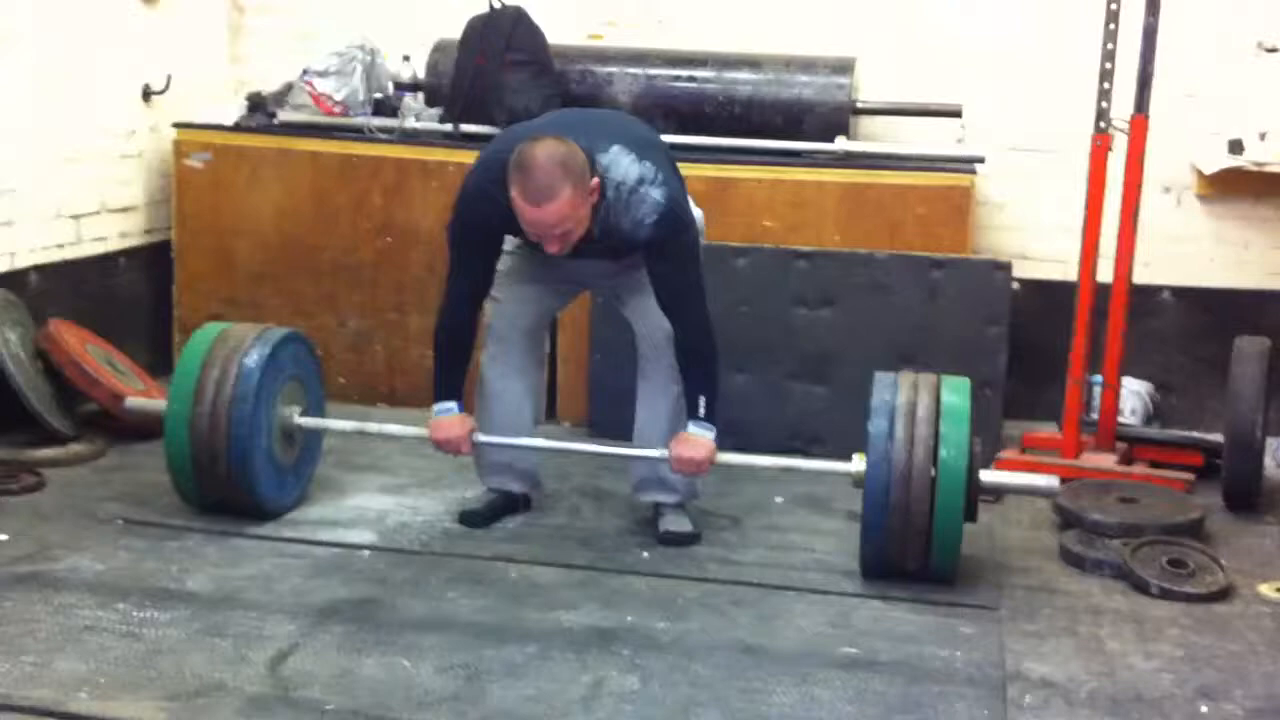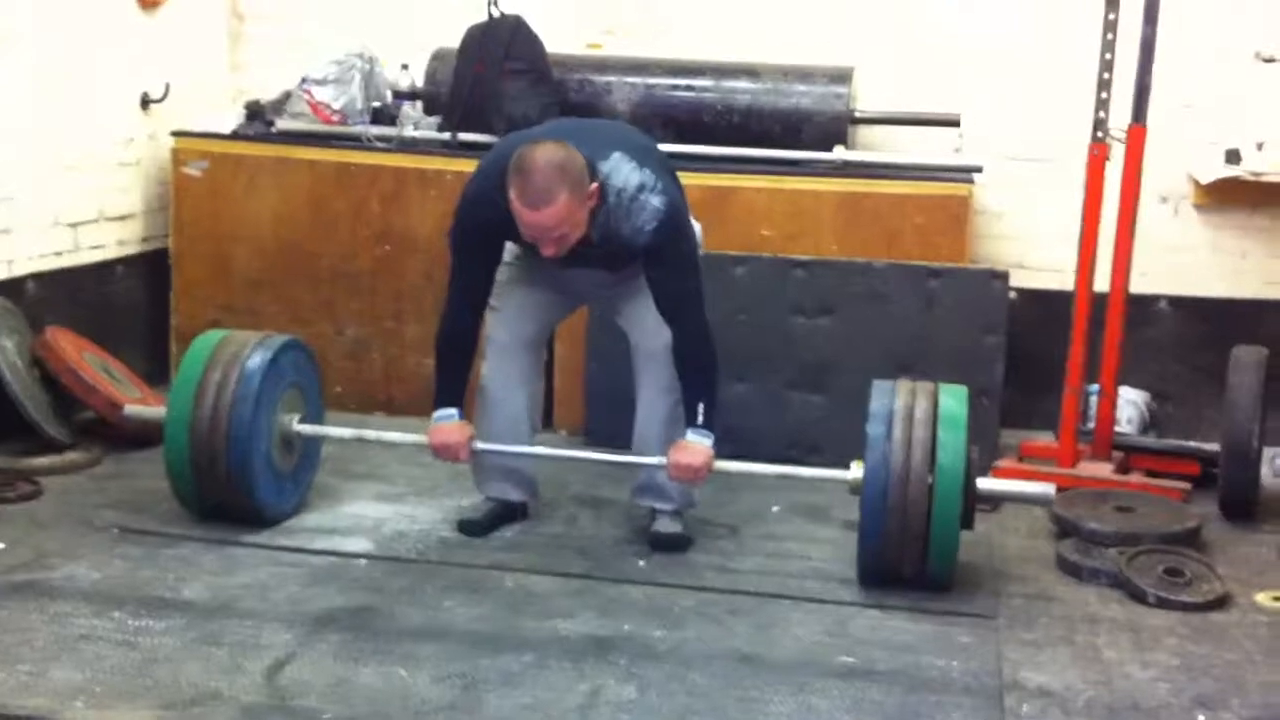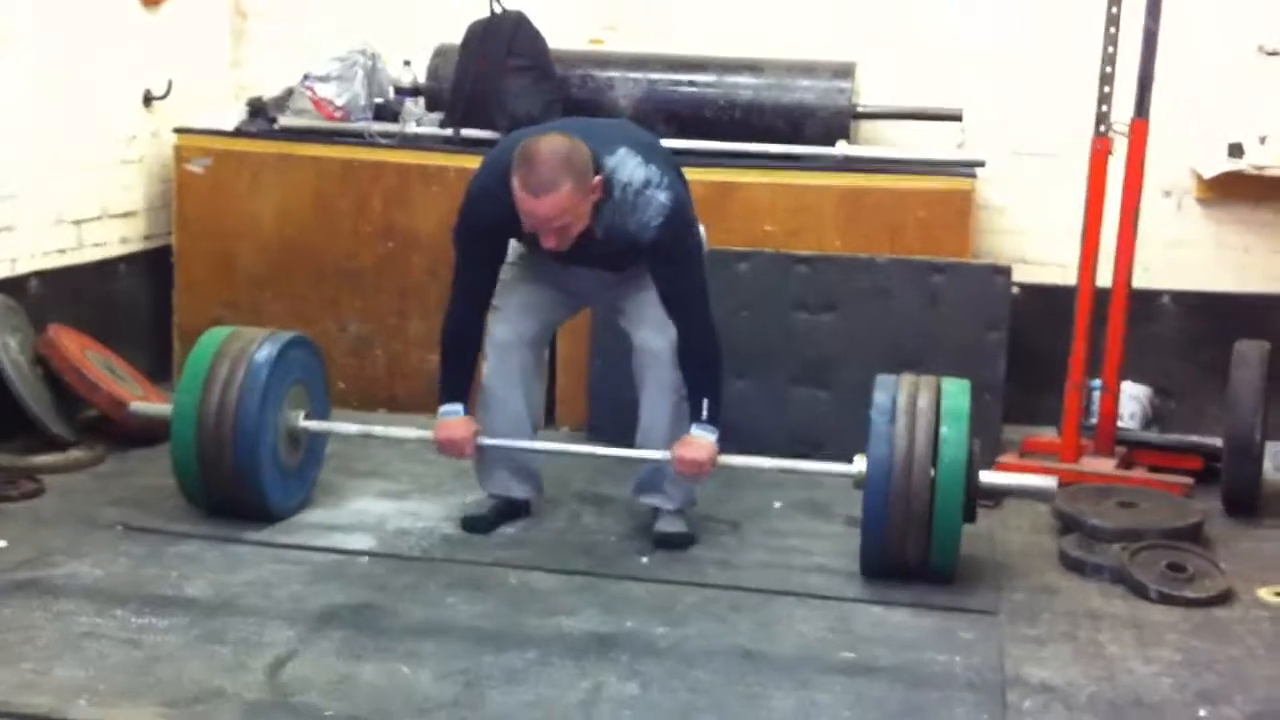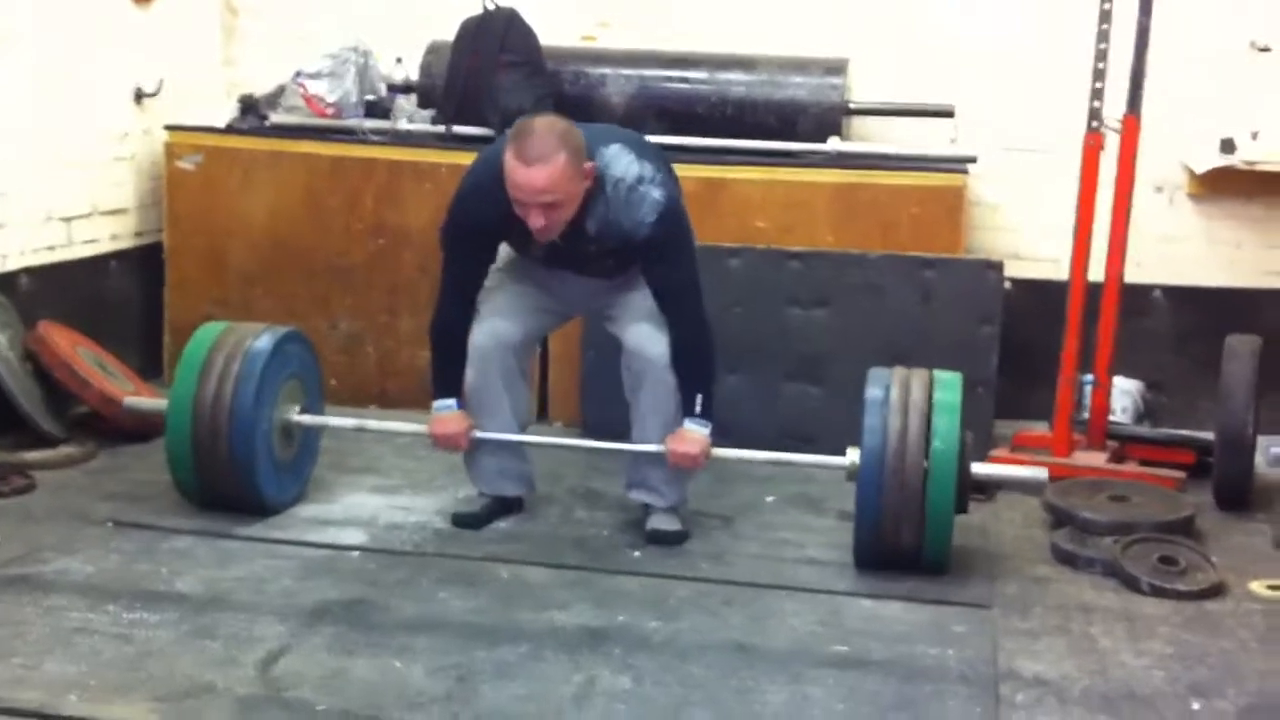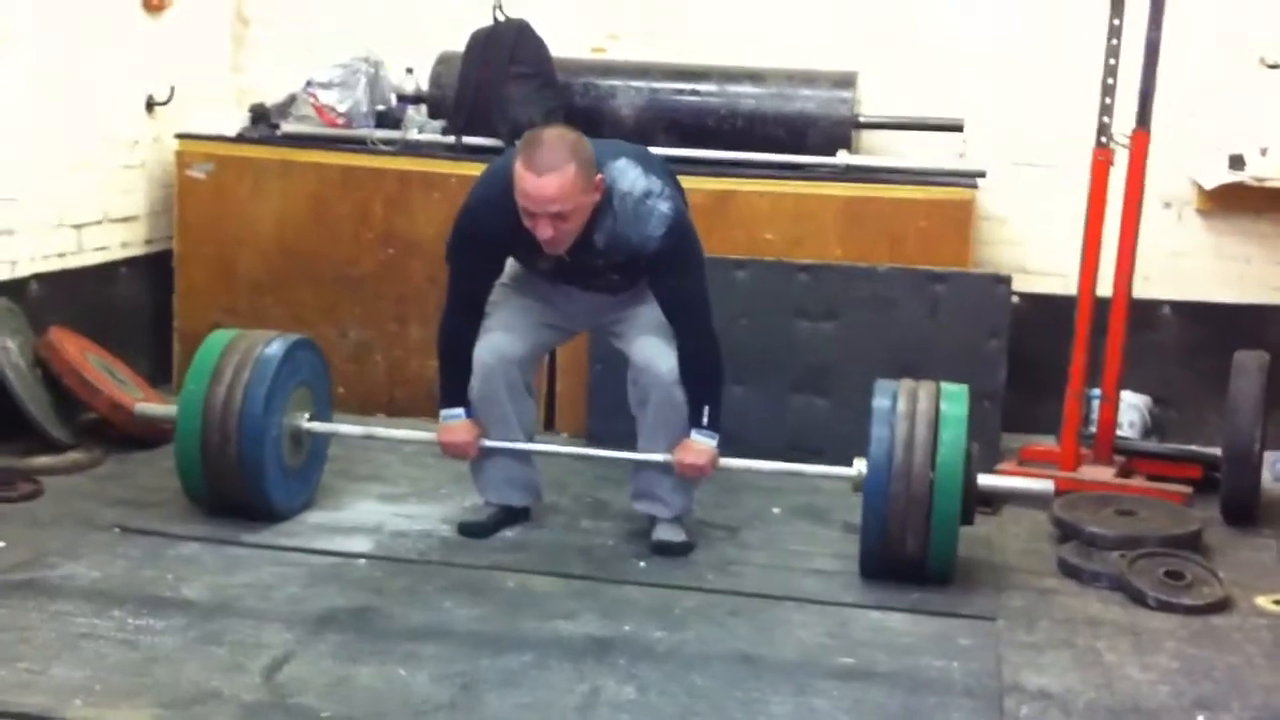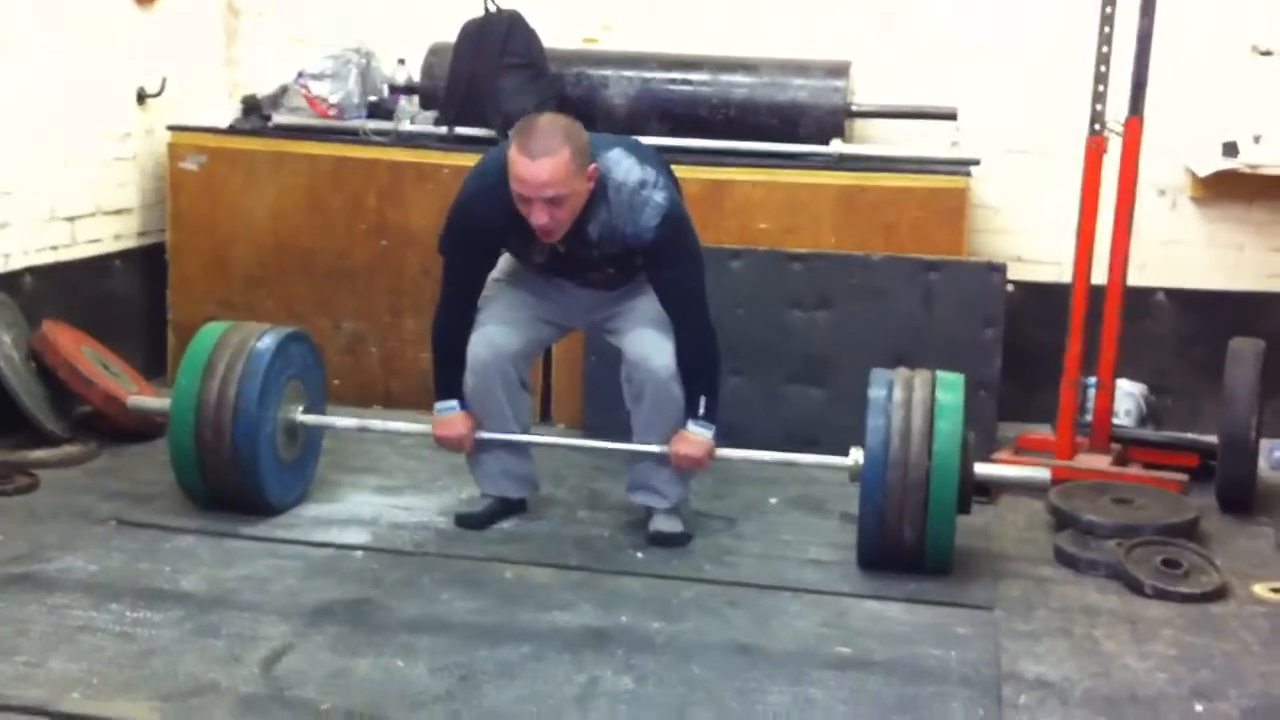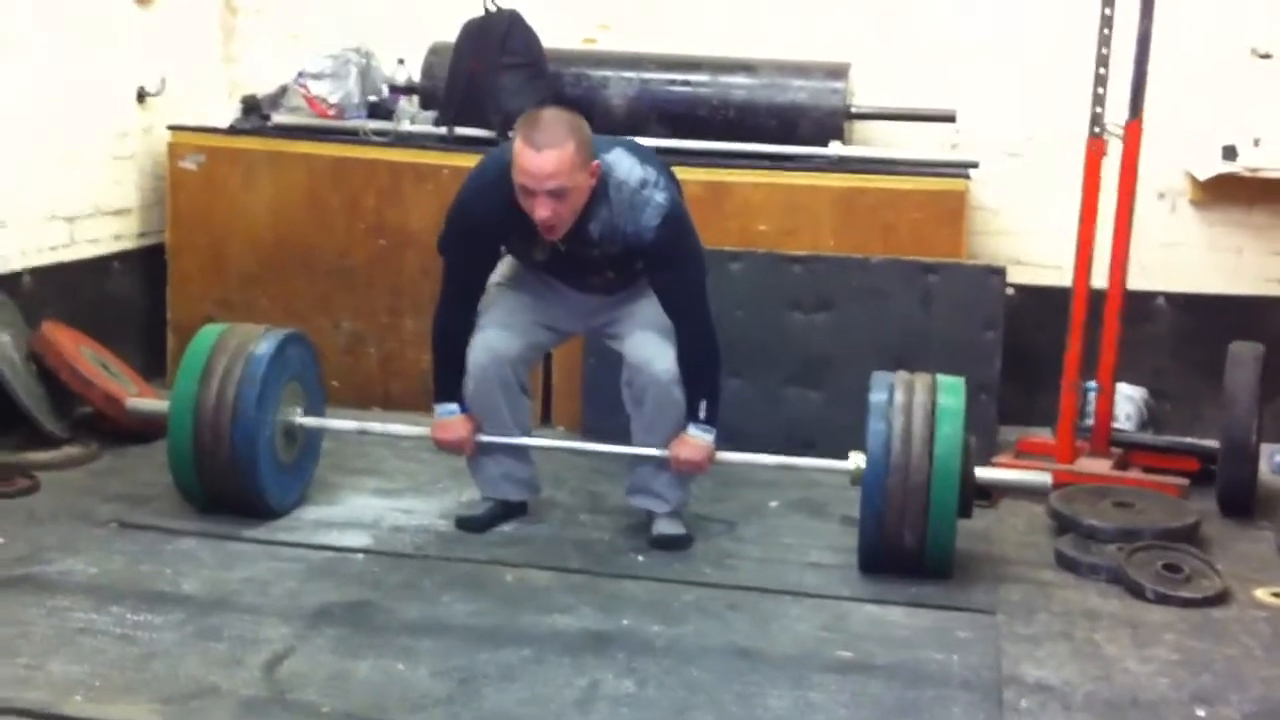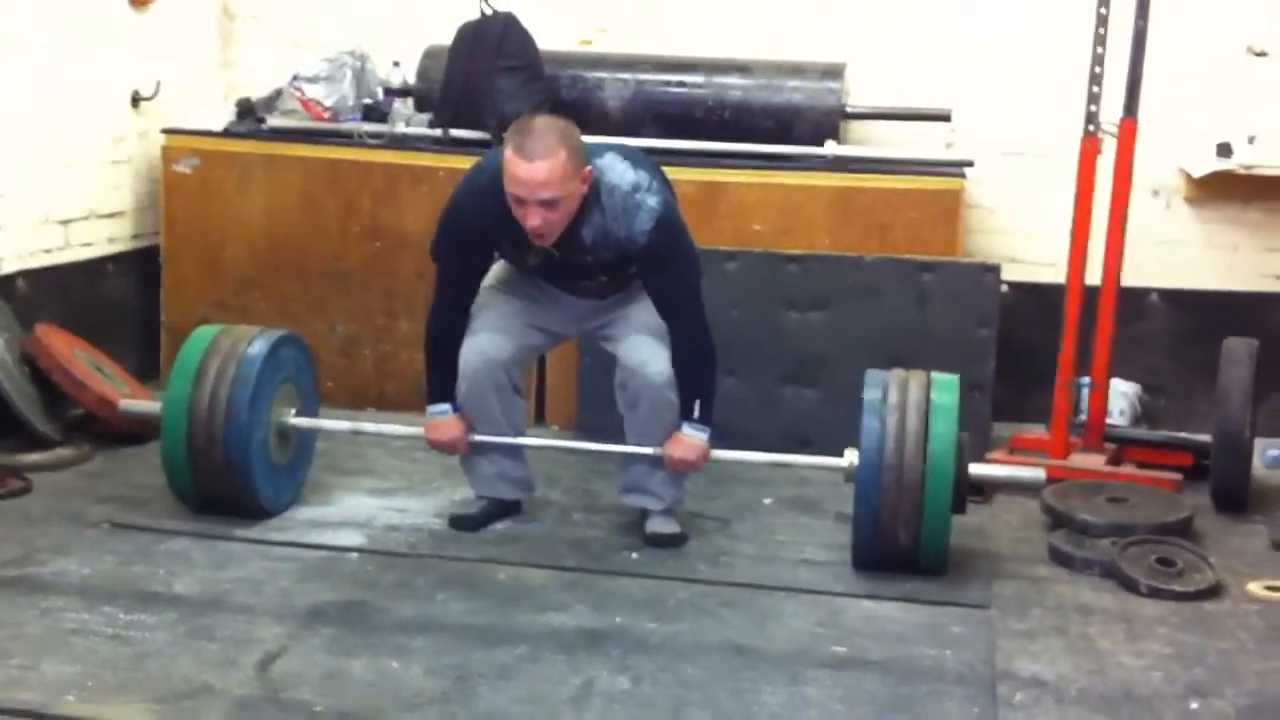
dt=0.3s
person 1, frame 1
left shoulder: (651, 200)
right shoulder: (486, 189)
left elbow: (688, 315)
right elbow: (463, 298)
left wrist: (701, 425)
right wrist: (446, 405)
left hip: (642, 251)
left knee: (664, 336)
right knee: (506, 330)
left ankle: (668, 497)
right ankle: (508, 483)
person 1, frame 2
left shoulder: (650, 205)
right shoulder: (487, 192)
left elbow: (688, 321)
right elbow: (465, 303)
left wrist: (699, 432)
right wrist: (447, 411)
left hip: (640, 261)
left knee: (660, 346)
right knee: (506, 340)
left ankle: (664, 501)
right ankle: (505, 491)
person 1, frame 3
left shoulder: (653, 200)
right shoulder: (492, 189)
left elbow: (692, 314)
right elbow: (469, 298)
left wrist: (703, 427)
right wrist: (452, 407)
left hip: (644, 266)
left knee: (663, 346)
right knee: (506, 337)
left ankle: (667, 499)
right ankle: (508, 488)
person 1, frame 4
left shoulder: (644, 195)
right shoulder: (483, 185)
left elbow: (686, 311)
right elbow: (457, 295)
left wrist: (696, 421)
right wrist: (446, 401)
left hip: (635, 272)
right hip: (536, 268)
left knee: (655, 351)
right knee: (489, 341)
left ankle: (660, 498)
right ankle: (500, 486)
person 1, frame 5
left shoulder: (652, 209)
right shoulder: (490, 200)
left elbow: (694, 324)
right elbow: (463, 307)
left wrist: (703, 432)
right wrist: (455, 409)
left hip: (640, 289)
right hip: (542, 284)
left knee: (664, 367)
right knee: (492, 356)
left ankle: (665, 509)
right ankle: (506, 496)
person 1, frame 6
left shoulder: (647, 200)
right shoulder: (484, 191)
left elbow: (692, 315)
right elbow: (456, 300)
left wrist: (699, 422)
right wrist: (449, 402)
left hip: (635, 284)
right hip: (537, 278)
left knee: (659, 363)
right knee: (486, 353)
left ankle: (661, 500)
right ankle: (503, 488)
person 1, frame 7
left shoulder: (648, 200)
right shoulder: (486, 190)
left elbow: (692, 316)
right elbow: (457, 299)
left wrist: (701, 427)
right wrist: (448, 406)
left hip: (636, 288)
right hip: (538, 281)
left knee: (661, 368)
right knee: (485, 358)
left ankle: (661, 503)
right ankle: (505, 492)
person 1, frame 8
left shoulder: (641, 204)
right shoulder: (478, 195)
left elbow: (687, 317)
right elbow: (450, 303)
left wrist: (695, 426)
right wrist: (441, 405)
left hip: (630, 291)
right hip: (532, 285)
left knee: (655, 371)
right knee: (478, 361)
left ankle: (655, 502)
right ankle: (499, 490)
